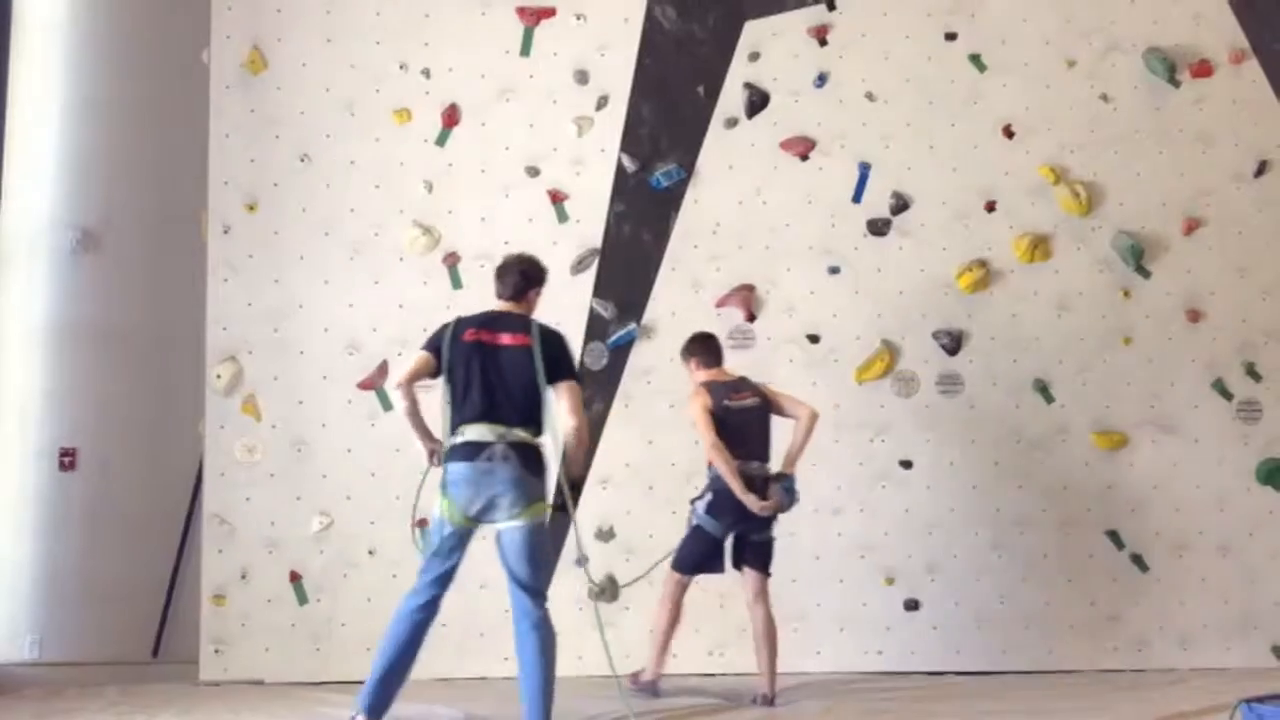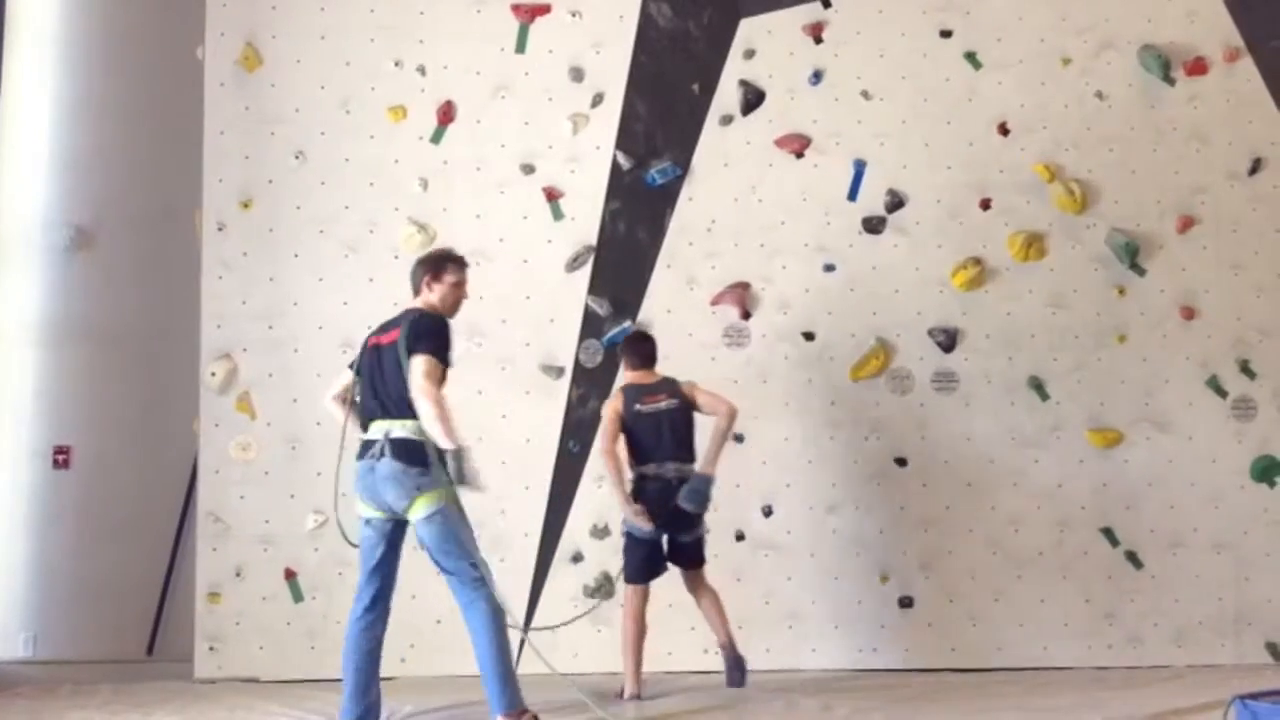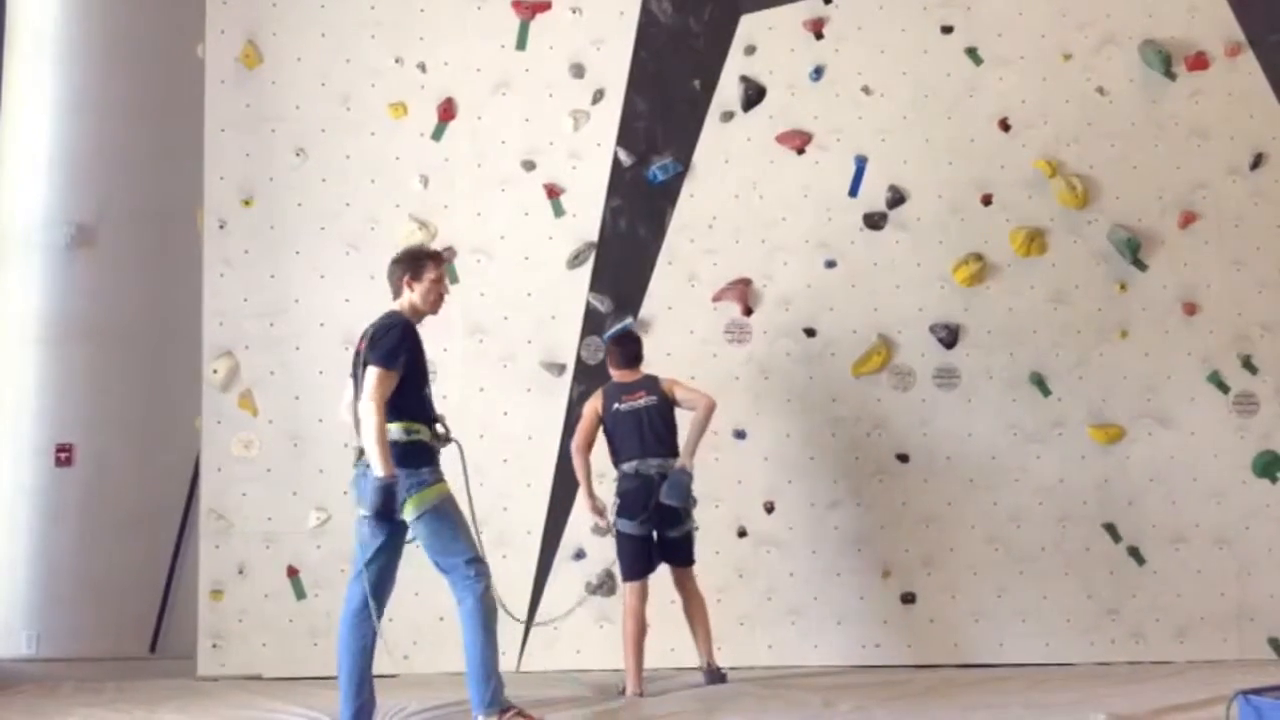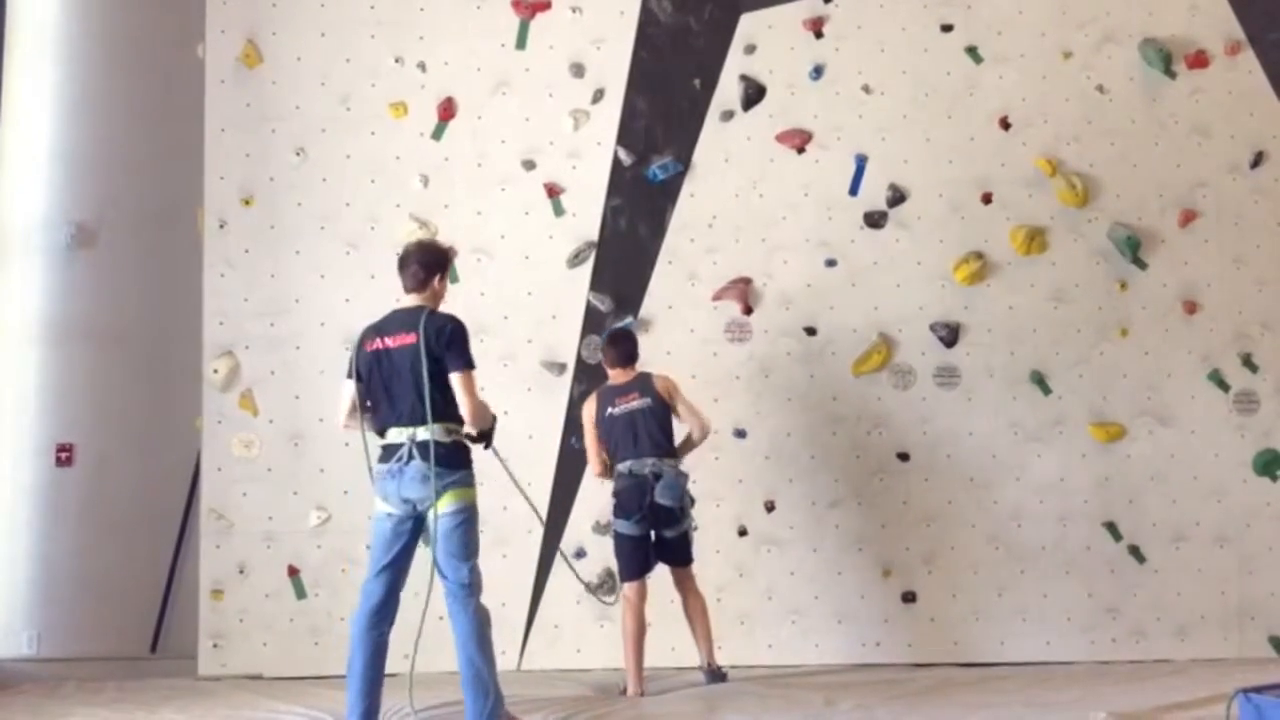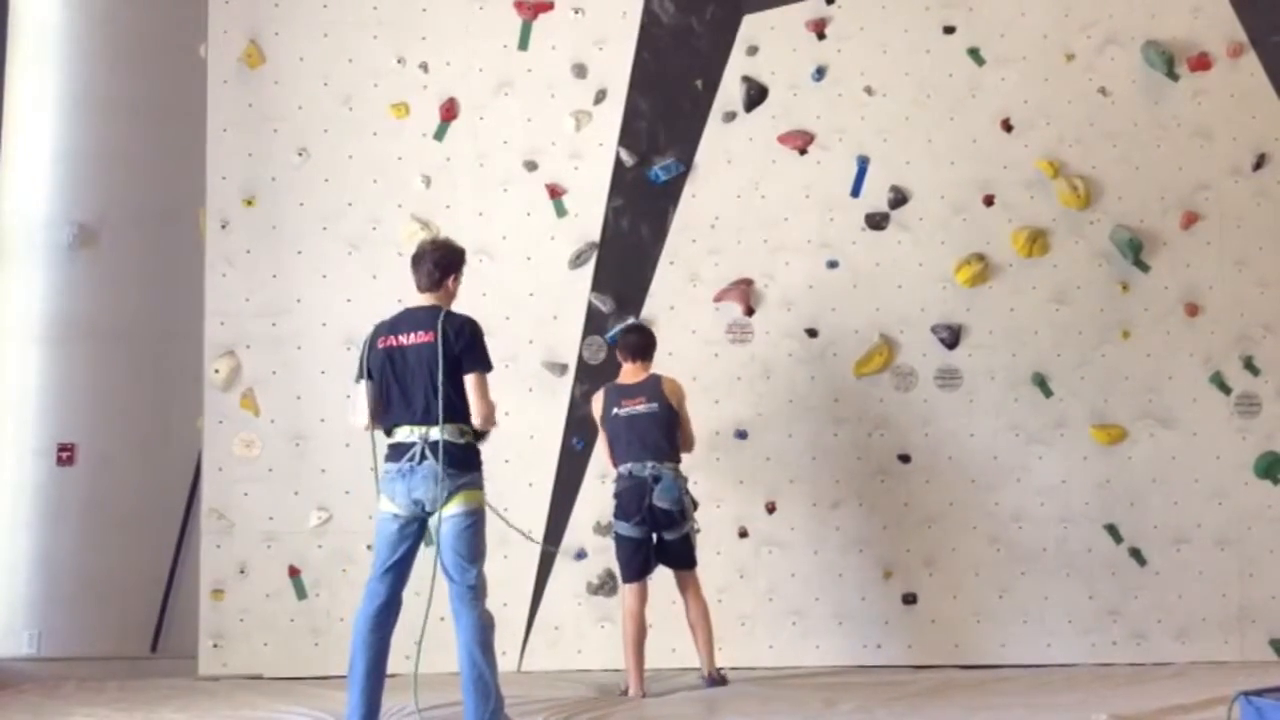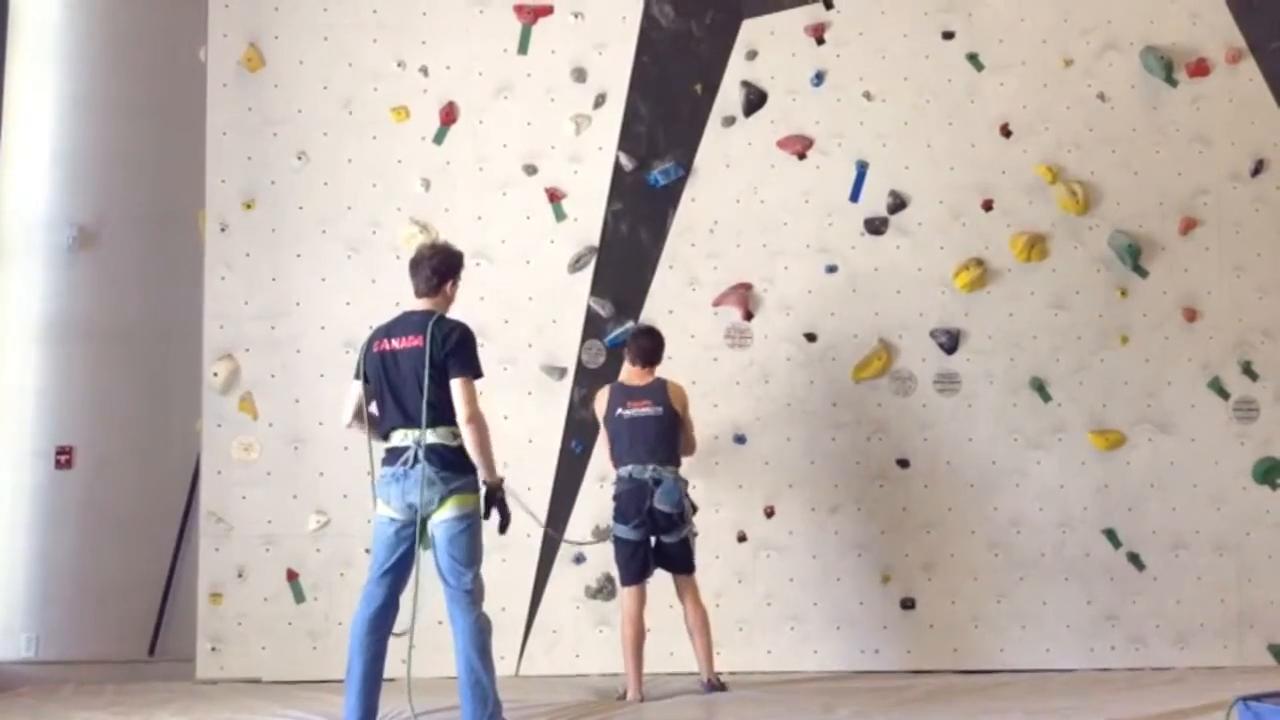
dt=0.5s
person 1, frame 1
left shoulder: (457, 331)
right shoulder: (548, 340)
left elbow: (403, 382)
right elbow: (575, 422)
left wrist: (427, 440)
right wrist: (572, 479)
left hip: (464, 470)
right hip: (522, 473)
left knee: (426, 591)
right knee: (530, 607)
person 1, frame 2
left shoulder: (380, 334)
right shoulder: (429, 325)
left elbow: (335, 398)
right elbow: (424, 388)
right wrist: (454, 449)
left hip: (371, 469)
right hip: (411, 467)
left knee: (370, 599)
right knee: (473, 583)
person 1, frame 3
left shoulder: (377, 333)
right shoulder: (398, 330)
left elbow: (358, 406)
right elbow: (370, 404)
right wrist: (386, 479)
left hip: (383, 473)
right hip: (408, 470)
left knee: (364, 596)
right knee: (470, 578)
person 1, frame 4
left shoulder: (370, 336)
right shoulder: (445, 327)
left elbow: (348, 416)
right elbow: (471, 408)
right wrist: (486, 423)
left hip: (391, 471)
right hip: (442, 468)
left knee: (377, 594)
right knee: (462, 593)
person 1, frame 5
left shoulder: (381, 335)
right shoulder: (461, 328)
left elbow: (367, 419)
right elbow: (482, 414)
right wrist: (483, 424)
left hip: (398, 472)
right hip: (452, 470)
left knee: (379, 594)
right knee: (466, 595)
person 1, frame 6
left shoulder: (379, 338)
right shoulder: (452, 334)
left elbow: (351, 415)
right elbow: (468, 417)
right wrist: (492, 481)
left hip: (393, 475)
right hip: (445, 474)
left knee: (377, 597)
right knee: (464, 599)
person 2, frame 1
left shoulder: (700, 395)
right shoulder: (756, 388)
left elbow: (712, 445)
right elbow: (808, 414)
left wrist: (744, 496)
right wrist: (787, 467)
left hip: (723, 497)
right hip: (763, 494)
left knee: (675, 583)
right knee: (756, 597)
left ankle: (652, 674)
right ankle: (767, 690)
person 2, frame 2
left shoulder: (618, 400)
right shoulder: (682, 389)
left elbow: (608, 448)
right elbow: (728, 410)
left wrist: (626, 501)
right wrist: (709, 463)
left hip: (648, 495)
right hip: (686, 494)
left knee: (635, 595)
right knee: (697, 580)
left ankle: (631, 687)
right ankle: (729, 648)
person 2, frame 3
left shoulder: (600, 399)
right shoulder: (663, 386)
left elbow: (579, 446)
right elbow: (706, 403)
left wrist: (588, 495)
right wrist: (687, 454)
left hip: (632, 493)
right hip: (671, 488)
left knee: (634, 593)
right knee: (685, 580)
left ankle: (633, 685)
right ankle: (709, 665)
person 2, frame 4
left shoulder: (593, 402)
right shoulder: (660, 384)
left elbow: (598, 468)
right elbow: (700, 428)
left hip: (629, 493)
right hip: (669, 488)
left knee: (633, 593)
right knee: (685, 580)
left ankle: (634, 684)
right ankle: (710, 664)
person 2, frame 5
left shoulder: (602, 398)
right shoulder: (669, 387)
left elbow: (612, 458)
right elbow: (687, 444)
left hip: (630, 495)
right hip: (670, 491)
left knee: (633, 595)
right knee: (689, 584)
left ankle: (635, 685)
right ankle: (710, 670)
person 2, frame 6
left shoulder: (605, 396)
right shoulder: (673, 392)
left elbow: (612, 454)
right elbow: (689, 447)
left hip: (629, 496)
right hip: (669, 494)
left knee: (632, 597)
right knee: (687, 588)
left ankle: (633, 689)
right ankle: (708, 675)
